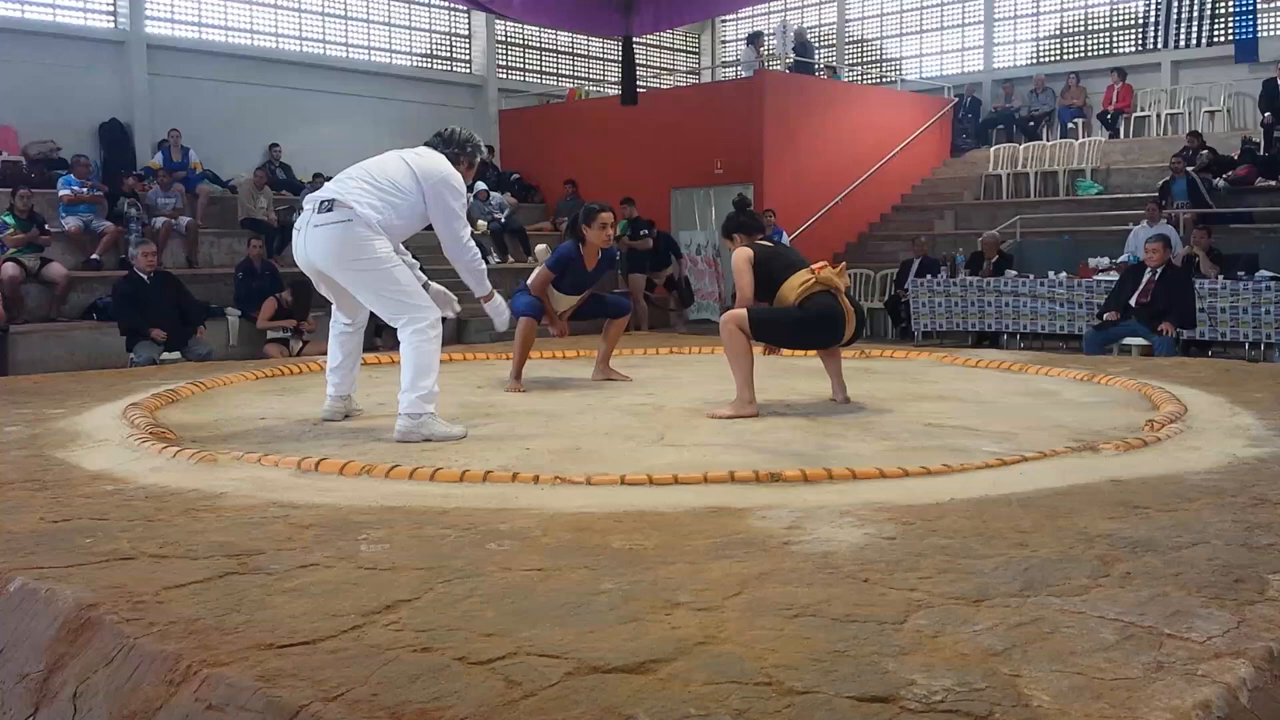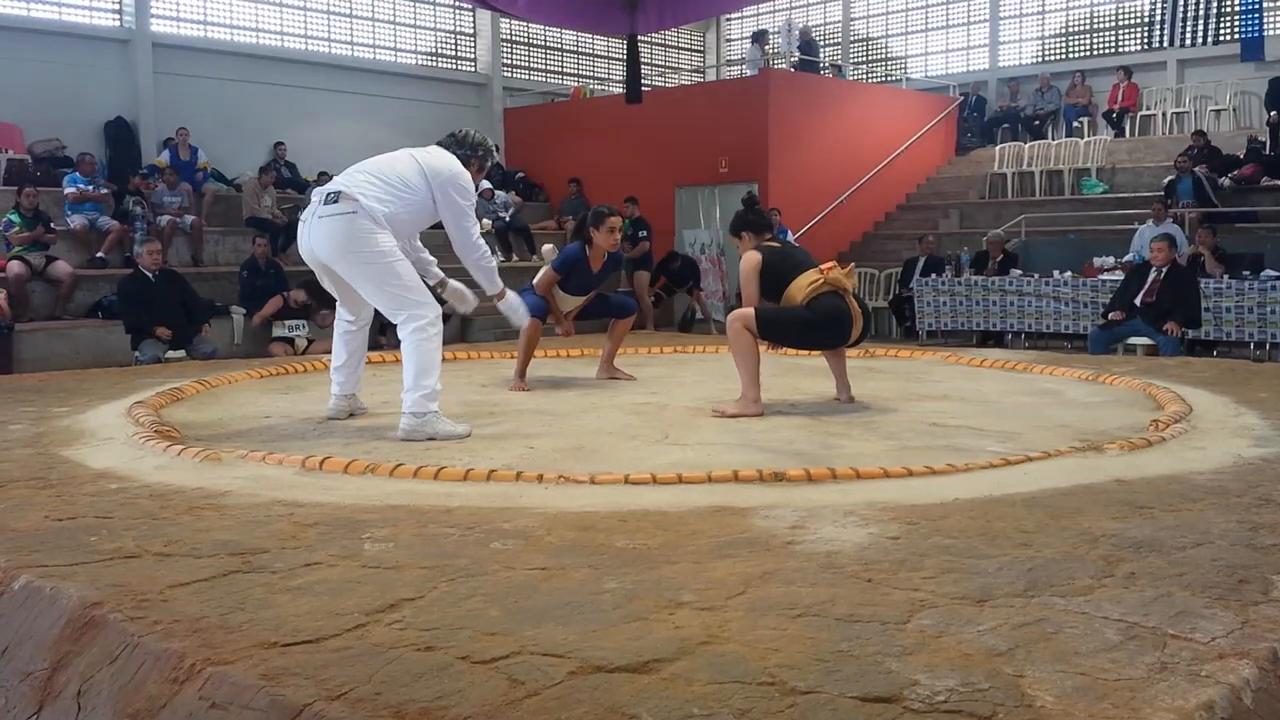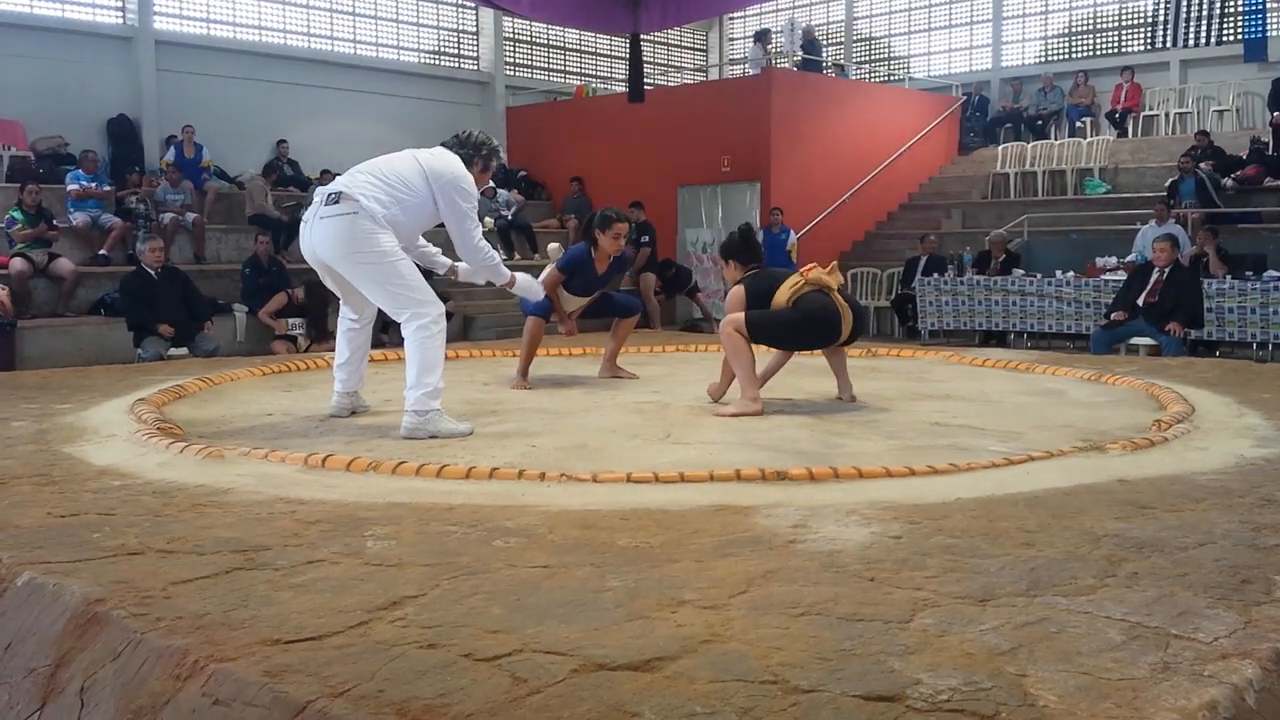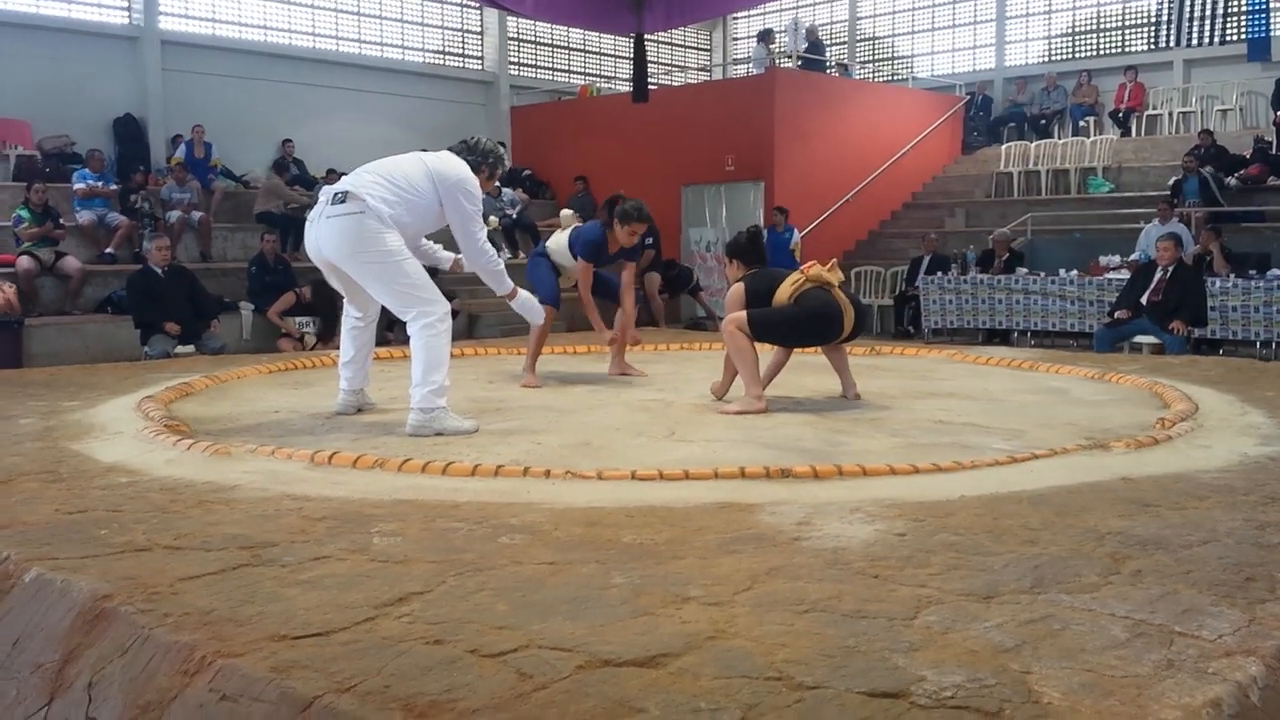
dt=0.5s
person 1, frame 1
left shoulder: (405, 164)
right shoulder: (446, 174)
left elbow: (385, 235)
right elbow: (460, 246)
left wrist: (424, 286)
right wrist: (489, 296)
left hip: (306, 233)
right hip: (346, 234)
left knee: (350, 312)
right knee: (421, 319)
left ankle: (338, 399)
right ankle: (416, 417)
person 1, frame 2
left shoulder: (418, 164)
right shoulder: (455, 172)
left elbow: (404, 236)
right elbow: (470, 244)
left wrist: (443, 283)
right wrist: (501, 294)
left hip: (312, 226)
right hip: (351, 228)
left knee: (355, 309)
right knee: (421, 316)
left ankle: (343, 398)
right ankle: (420, 415)
person 1, frame 3
left shoulder: (423, 163)
right shoulder: (456, 174)
left elbow: (406, 236)
right elbow: (472, 244)
left wrist: (453, 268)
right wrist: (511, 280)
left hip: (315, 227)
right hip: (352, 229)
left knee: (358, 307)
right knee: (425, 314)
left ankle: (345, 395)
right ankle: (423, 414)
person 1, frame 4
left shoulder: (430, 168)
right shoulder: (462, 176)
left elbow: (408, 237)
right elbow: (478, 248)
left wrist: (456, 261)
right wrist: (513, 294)
left hip: (320, 226)
right hip: (358, 228)
left knee: (362, 307)
right knee: (431, 313)
left ankle: (351, 393)
right ankle: (428, 411)
person 2, frame 1
left shoulder: (742, 253)
right shoulder: (784, 250)
left elbow: (745, 300)
right wrist: (777, 336)
left hip: (818, 318)
right hip: (850, 318)
left knee: (729, 321)
left ankle: (745, 401)
right ankle: (839, 389)
person 2, frame 2
left shoulder: (752, 257)
right shoulder: (794, 249)
left elbow: (750, 308)
right wrist: (783, 332)
left hip: (826, 319)
right hip: (857, 319)
left knee: (736, 320)
left ankle: (750, 400)
right ankle: (843, 388)
person 2, frame 3
left shoulder: (738, 291)
right shoulder: (779, 276)
left elbow: (733, 335)
right elbow: (788, 337)
left wrist: (720, 389)
right wrist: (759, 381)
left hip: (816, 317)
left knee: (729, 326)
left ankle: (749, 399)
right ankle: (845, 388)
person 2, frame 4
left shoulder: (738, 290)
right shoulder: (778, 278)
right elbow: (787, 337)
left wrist: (723, 387)
right wrist: (761, 384)
left hip: (817, 314)
left knee: (731, 325)
left ankle: (754, 397)
right ankle: (849, 386)
person 3, frame 1
left shoulder: (609, 255)
right shoulder: (567, 252)
left elbow: (589, 289)
right elbow: (536, 286)
left wrist: (565, 316)
right wrist: (553, 319)
left hip: (569, 304)
right hip: (533, 296)
left knee: (622, 307)
right knee: (530, 312)
left ankle: (601, 368)
right ankle: (515, 376)
person 3, frame 2
left shoulder: (615, 258)
right shoulder: (573, 254)
left elbow: (594, 289)
right elbow: (541, 286)
left wrist: (571, 316)
right wrist: (559, 319)
left hip: (574, 305)
right hip: (539, 296)
left knee: (628, 308)
right knee: (536, 312)
left ankle: (606, 367)
right ankle: (519, 376)
person 3, frame 3
left shoulder: (621, 260)
right shoulder: (578, 255)
left elbow: (598, 290)
right elbow: (547, 286)
left wrist: (574, 316)
right wrist: (563, 319)
left hip: (577, 302)
right hip: (543, 293)
left knee: (632, 307)
right knee: (539, 313)
left ankle: (608, 366)
right ankle: (521, 374)
person 3, frame 4
left shoulder: (631, 244)
right shoulder: (592, 237)
left elbow: (627, 286)
right elbow: (584, 291)
left wrist: (630, 329)
right wrist: (603, 331)
left hip: (578, 268)
right hip: (546, 260)
left knee: (630, 298)
right knee: (550, 300)
left ankle: (618, 362)
right ankle: (529, 369)
